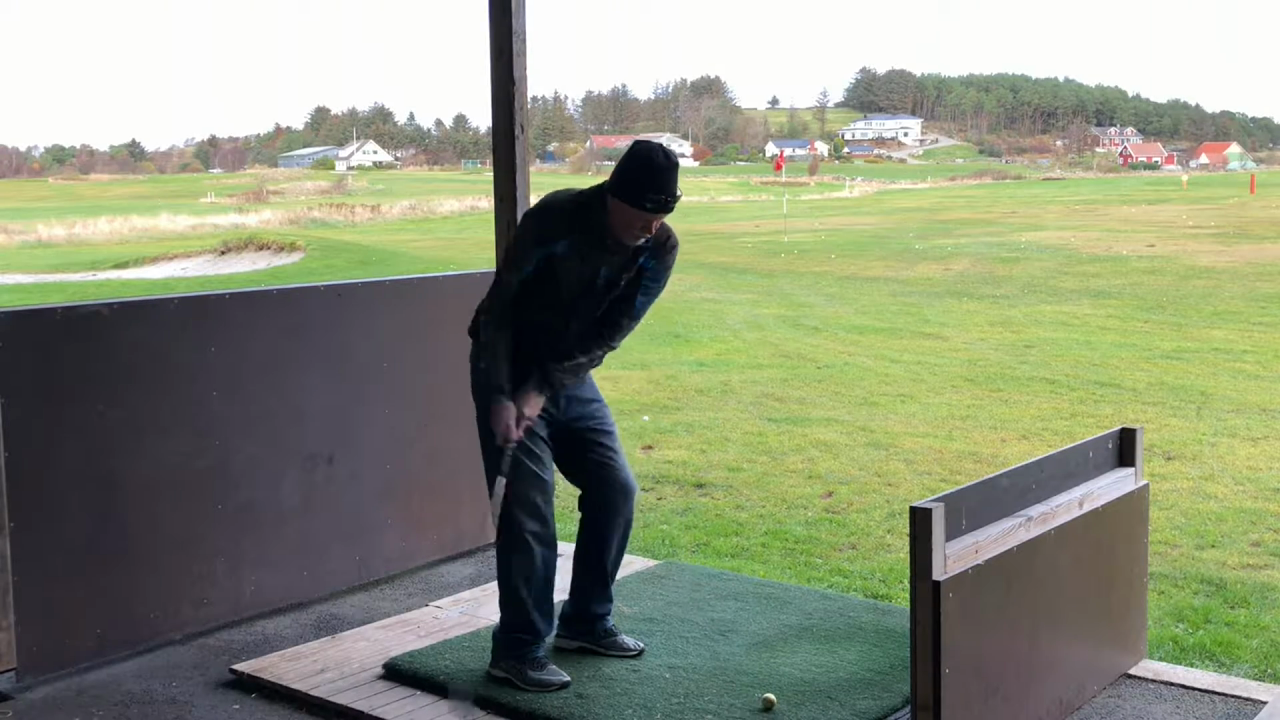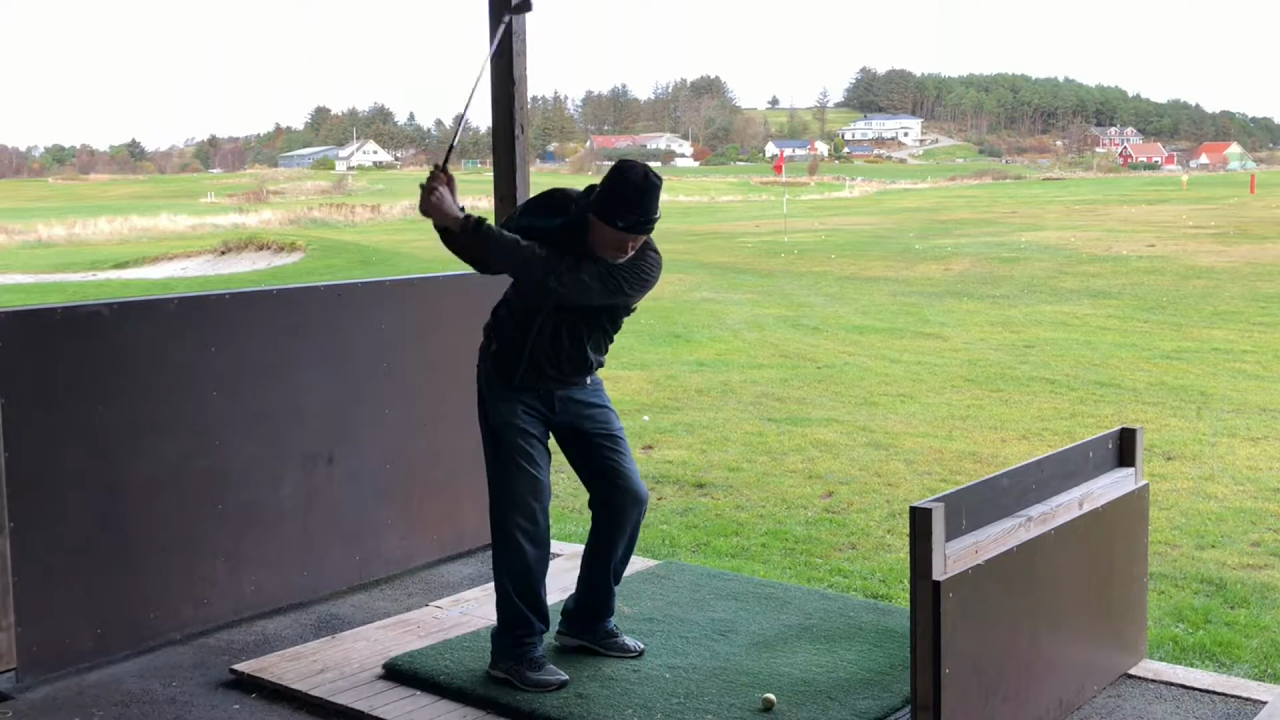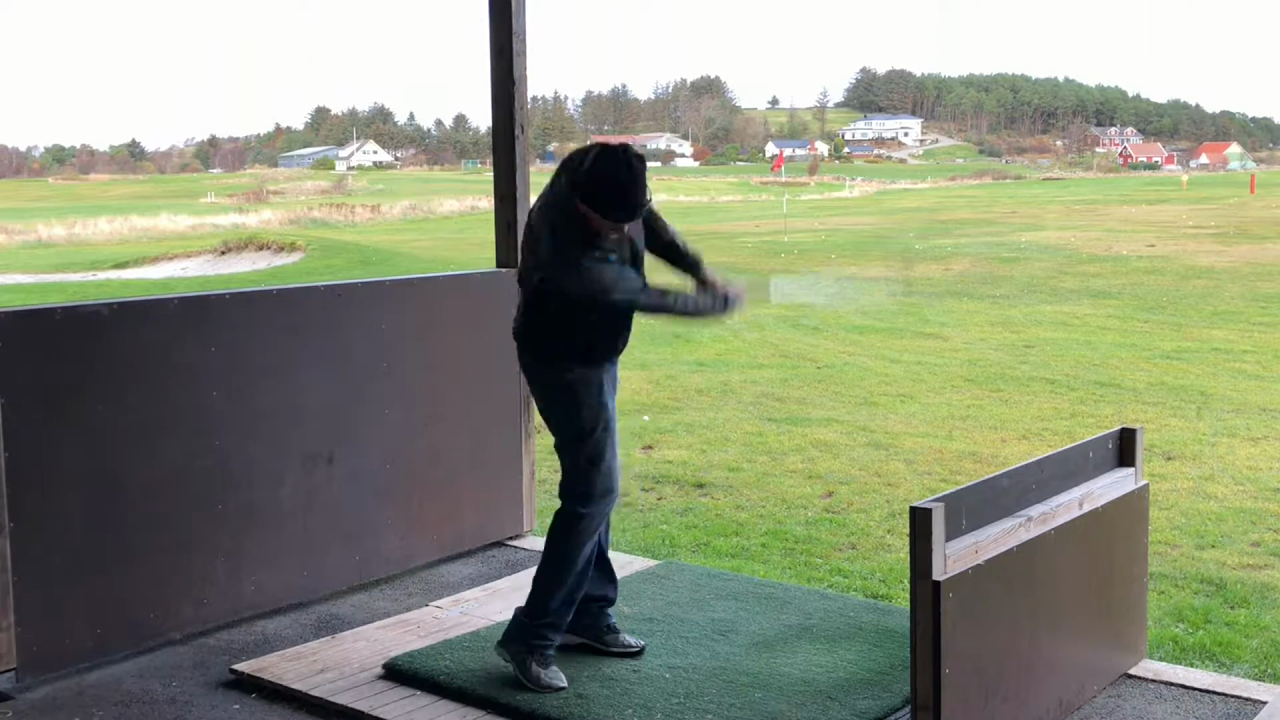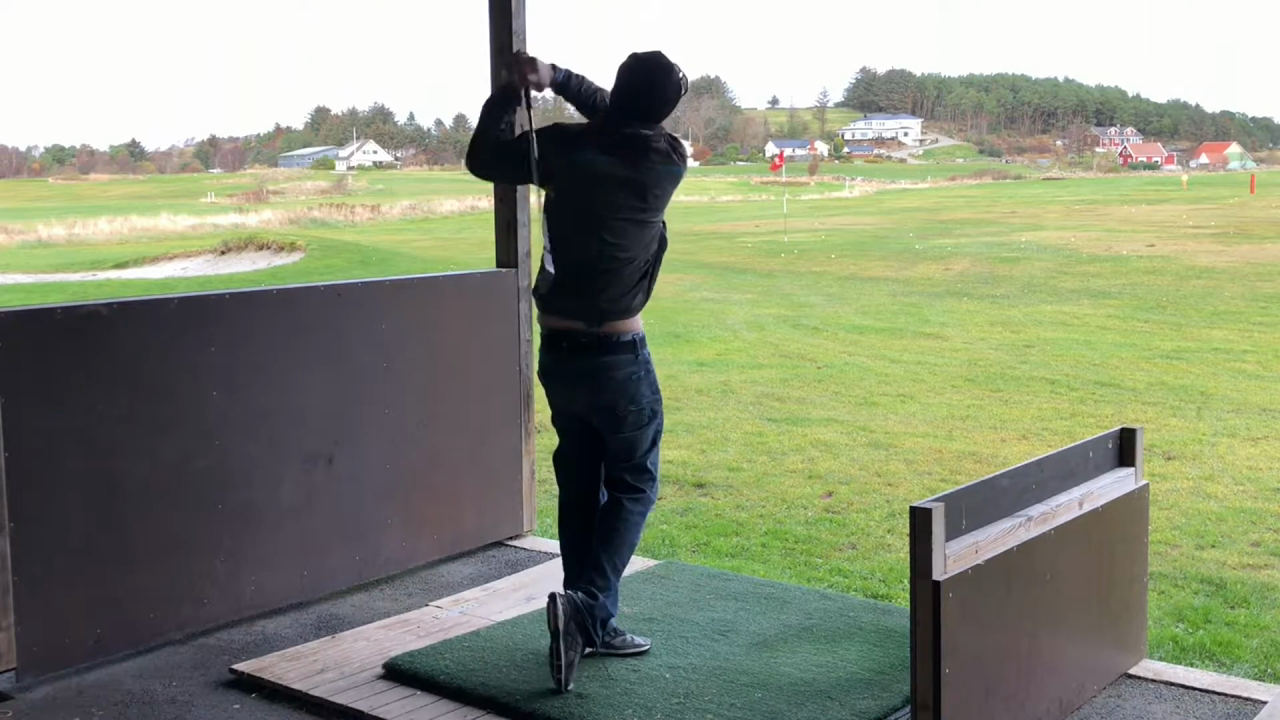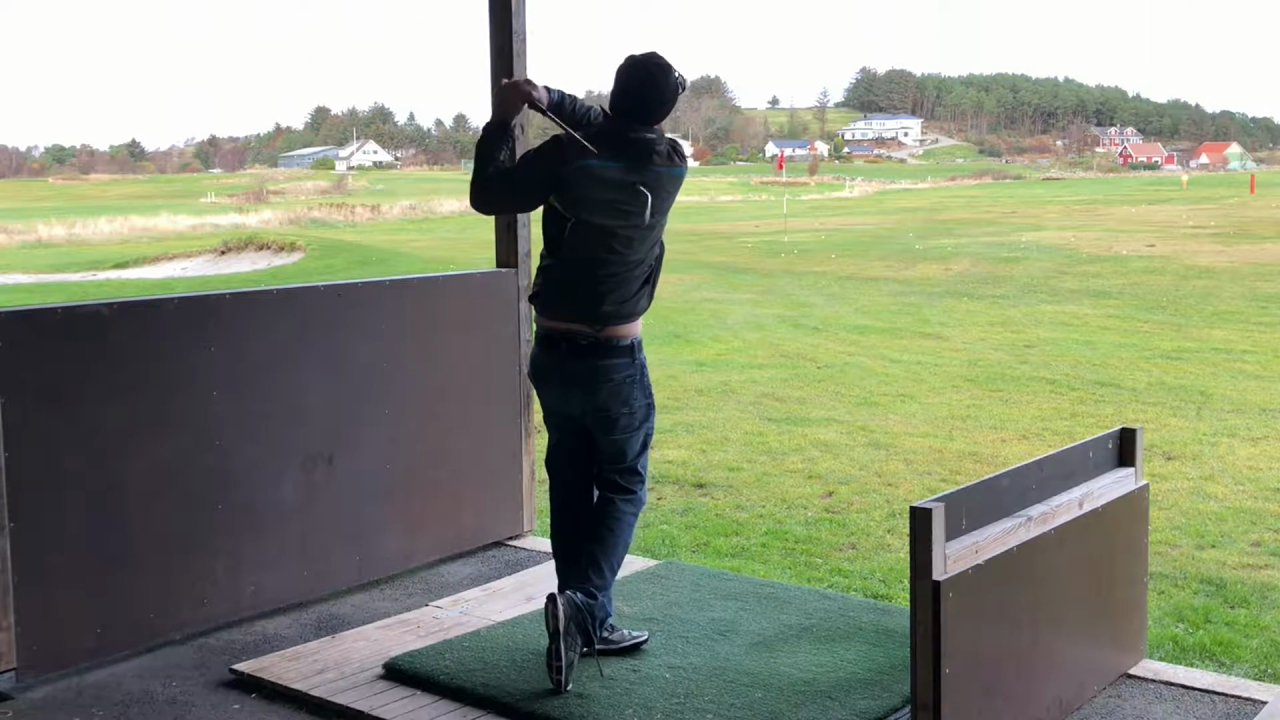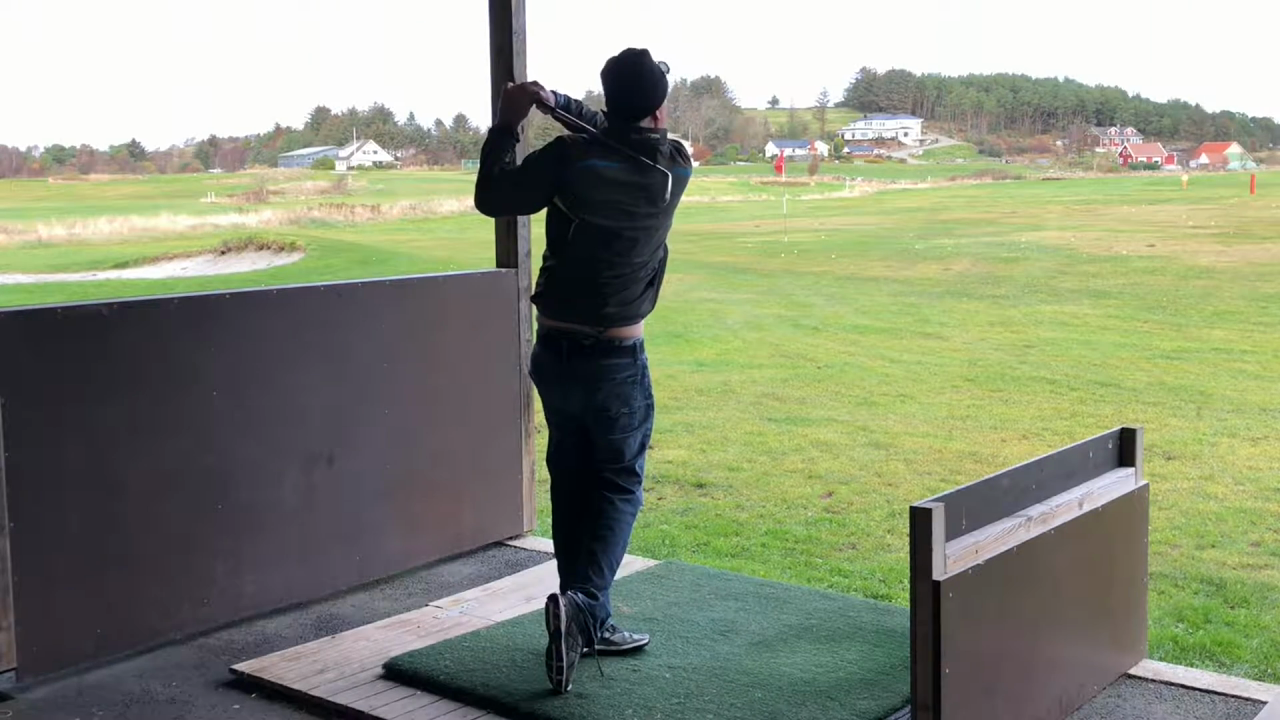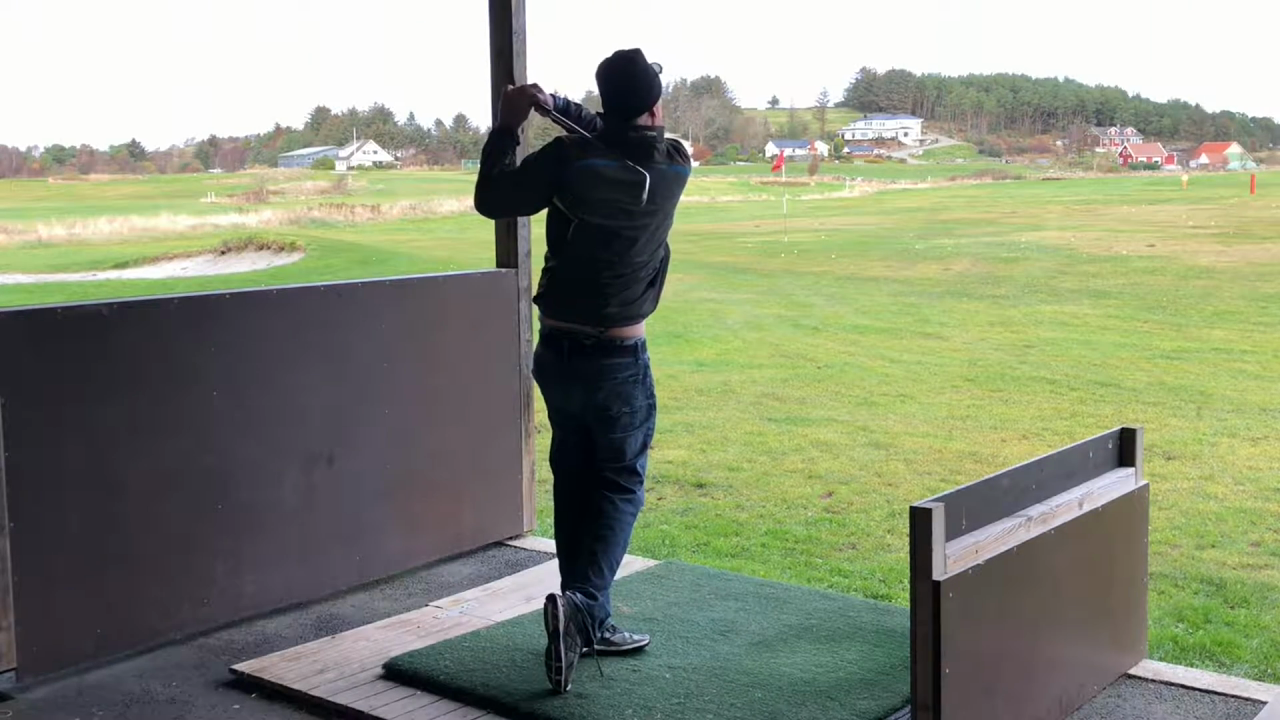
dt=0.4s
person 1, frame 1
left shoulder: (661, 249)
right shoulder: (554, 219)
left elbow: (611, 336)
right elbow: (499, 307)
left wrist: (543, 391)
right wrist: (499, 397)
left hip: (571, 379)
right hip: (509, 377)
left knee: (615, 491)
right knee: (528, 506)
left ankle: (586, 619)
right ankle: (519, 648)
person 1, frame 2
left shoulder: (642, 268)
right shoulder: (553, 208)
left elbow: (545, 276)
right elbow: (487, 256)
left wrist: (462, 221)
right wrist: (451, 216)
left hip: (579, 387)
right hip: (509, 381)
left knee: (627, 495)
right knee: (523, 506)
left ankle: (587, 620)
right ankle: (516, 646)
person 1, frame 3
left shoulder: (583, 167)
right shoulder: (568, 253)
left elbow: (650, 224)
right elbow: (640, 298)
left wrist: (701, 273)
right wrist: (707, 304)
left hip: (585, 354)
right hip: (565, 363)
left knee: (599, 484)
right knee: (593, 489)
left ankle: (592, 614)
right ankle: (530, 635)
person 1, frame 4
left shoulder: (560, 147)
right shoulder: (669, 161)
left elbow: (482, 160)
right elbow: (619, 122)
left wrist: (508, 91)
right wrist: (555, 77)
left hip: (557, 350)
right hip: (617, 356)
left knee: (579, 485)
right knee: (633, 486)
left ankle: (590, 621)
right ankle: (586, 606)
person 1, frame 5
left shoulder: (564, 156)
right shoulder: (670, 165)
left elbow: (487, 196)
right elbow: (612, 135)
left wrist: (501, 120)
right wrist: (549, 99)
left hip: (553, 352)
right hip: (614, 358)
left knee: (571, 485)
right knee: (623, 486)
left ankle: (589, 618)
right ankle: (582, 605)
person 1, frame 6
left shoulder: (568, 157)
right shoulder: (675, 167)
left elbow: (492, 199)
left wrist: (506, 125)
right wrist: (556, 103)
left hip: (554, 352)
right hip: (615, 359)
left knee: (571, 484)
right knee: (619, 486)
left ankle: (588, 618)
right ankle: (582, 604)
person 1, frame 7
left shoulder: (566, 159)
right shoulder: (674, 166)
left elbow: (491, 200)
left wrist: (506, 127)
right wrist: (555, 106)
left hip: (557, 352)
right hip: (617, 359)
left knee: (574, 483)
right knee: (620, 487)
left ankle: (587, 618)
right ankle: (580, 604)
